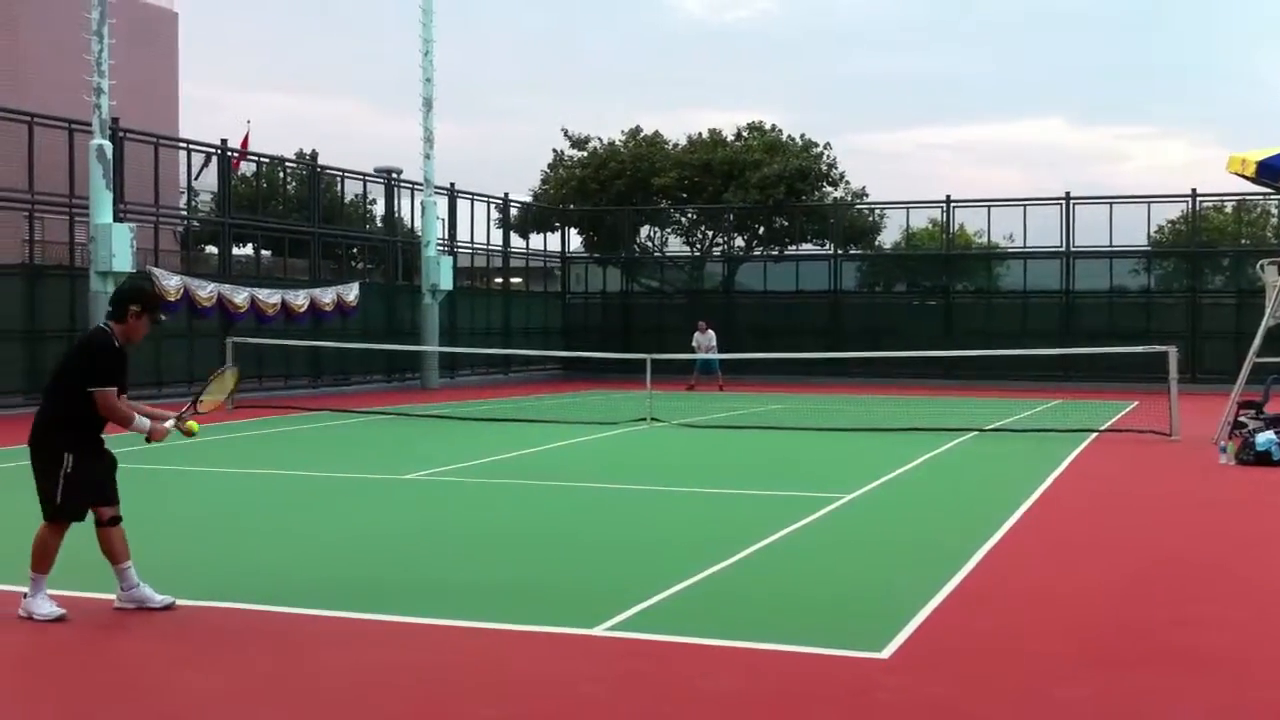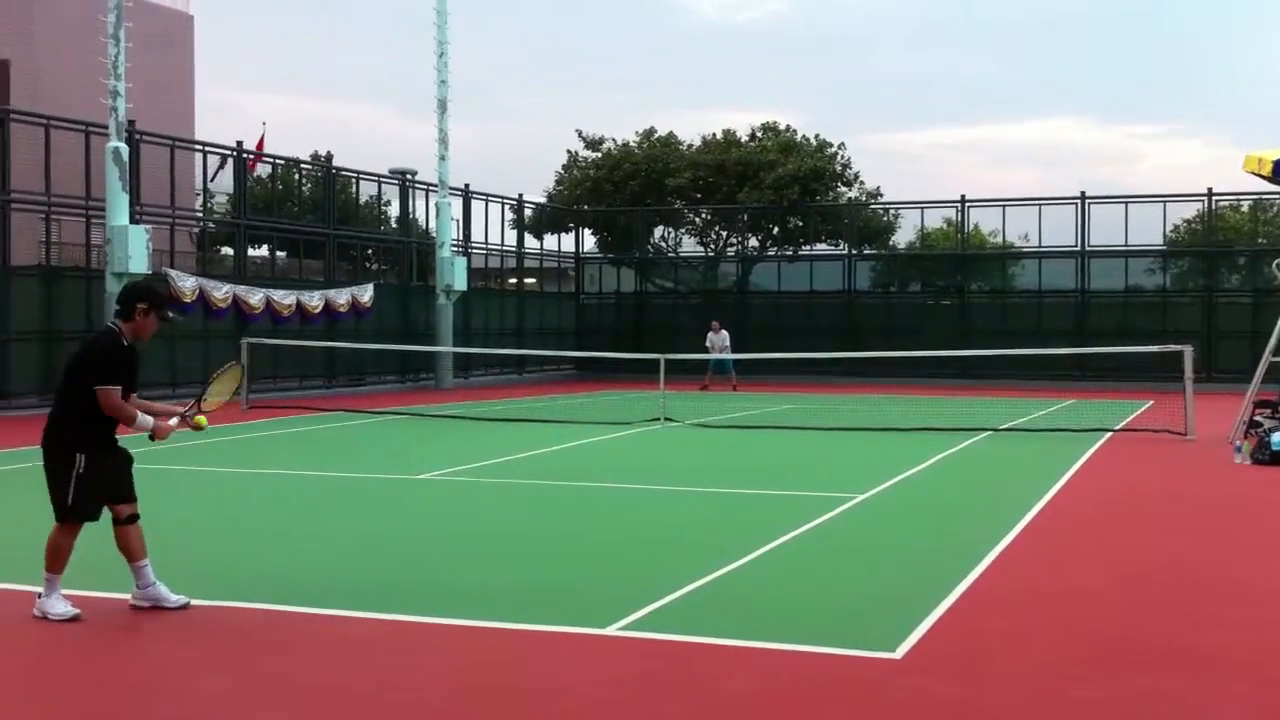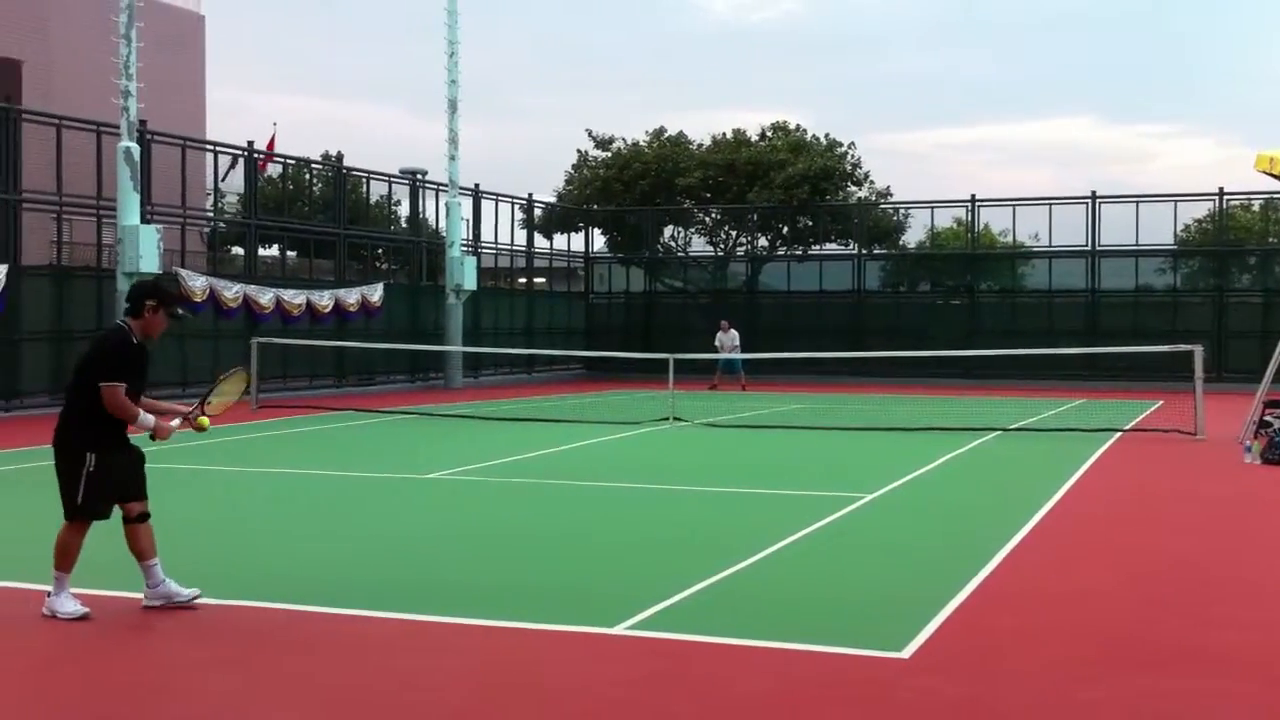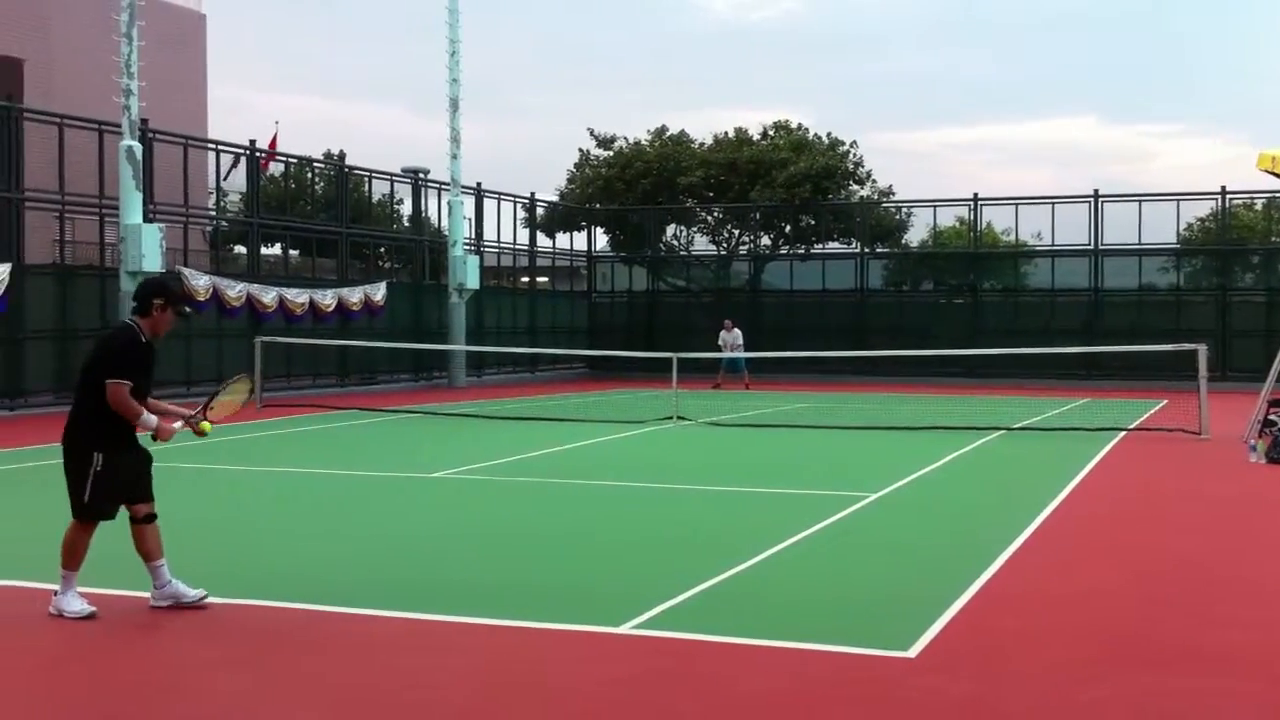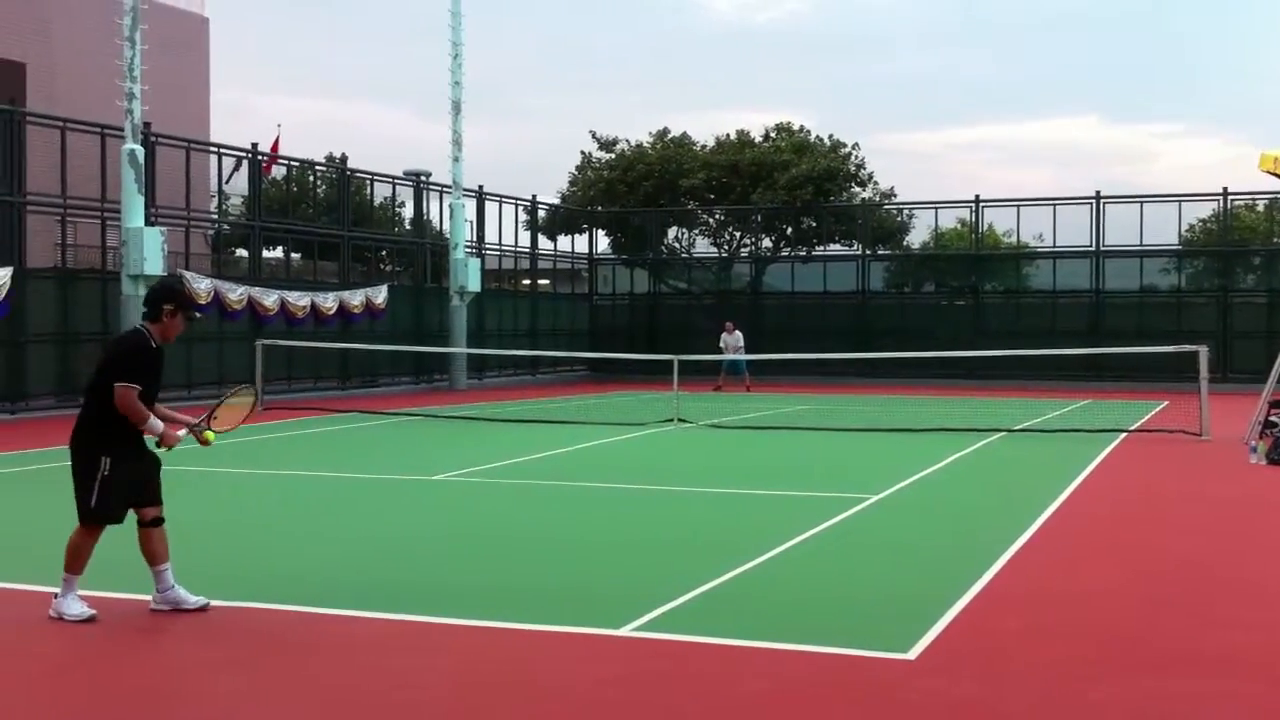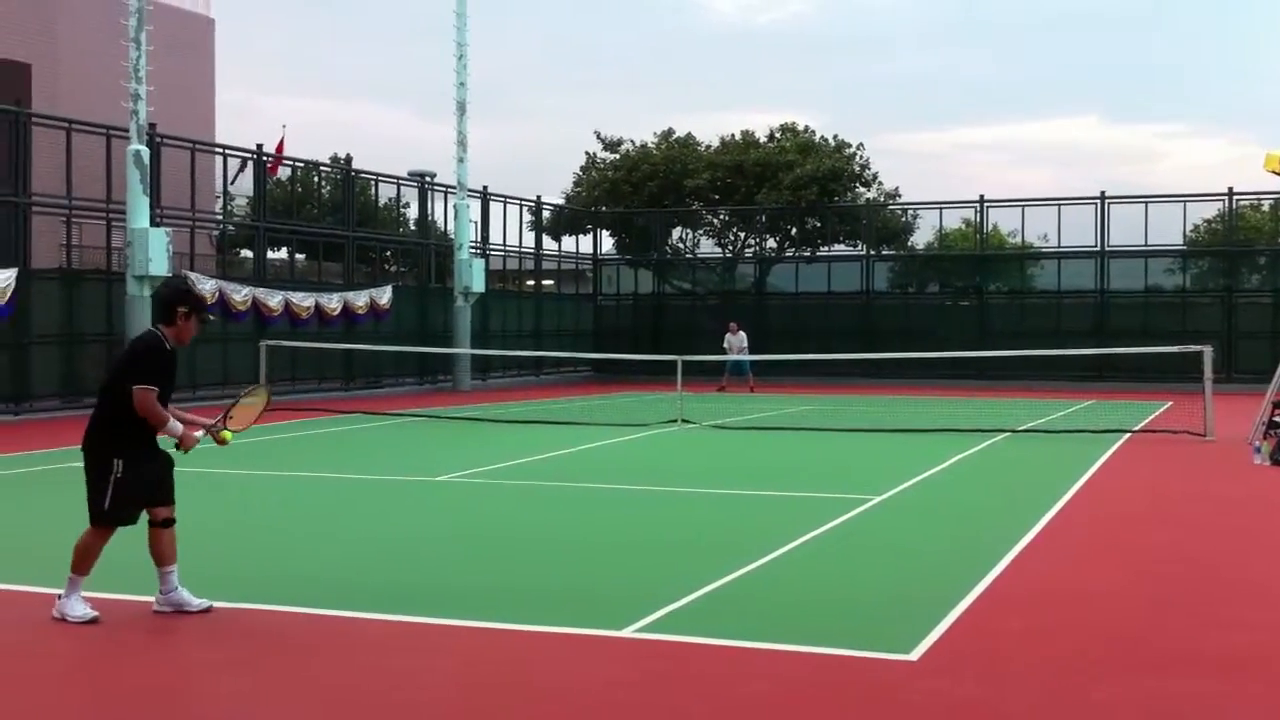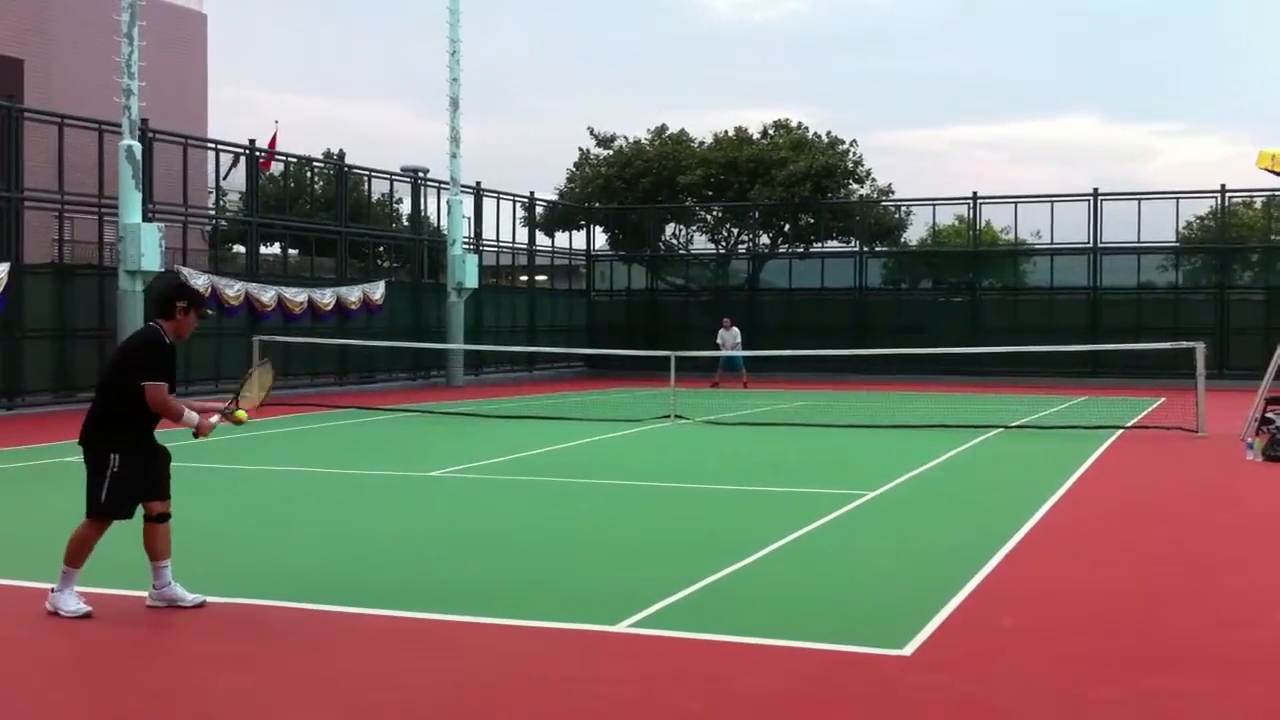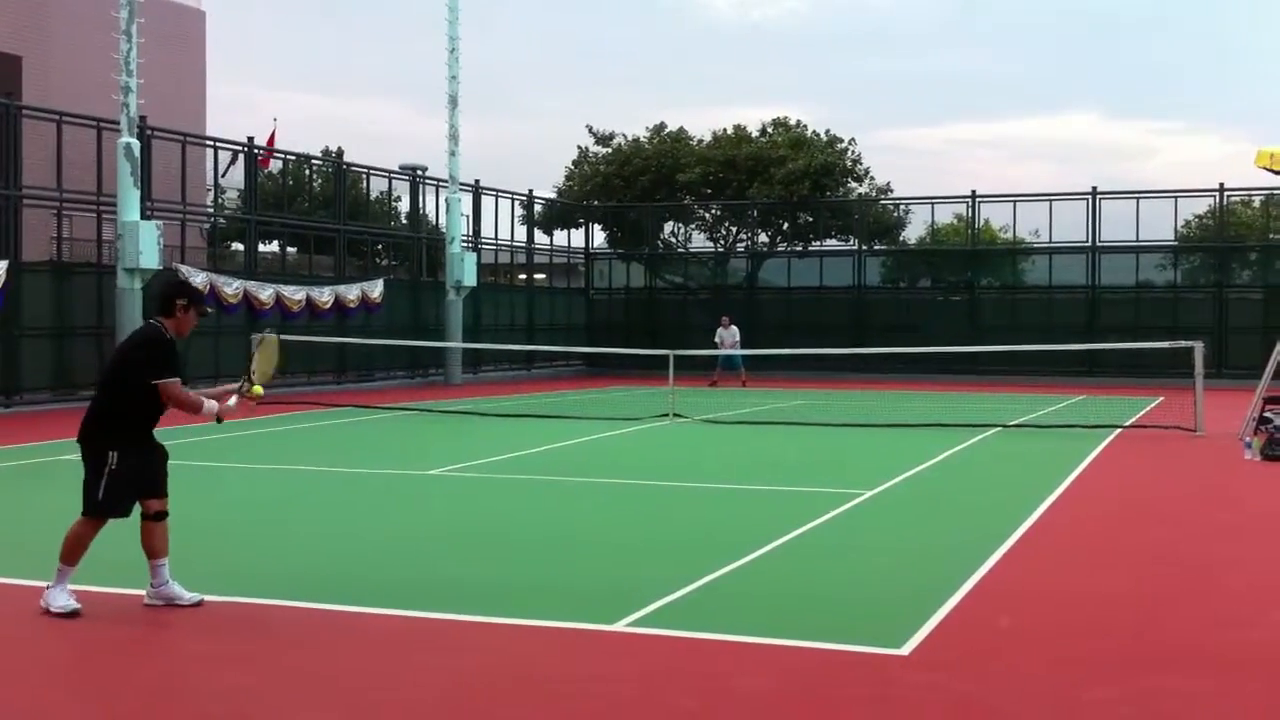
dt=0.1s
person 1, frame 1
left shoulder: (112, 348)
right shoulder: (100, 346)
left elbow: (118, 403)
right elbow: (108, 407)
left wrist: (165, 415)
right wrist: (148, 427)
left hip: (85, 444)
right hip: (58, 443)
left knee: (108, 514)
right knee: (58, 519)
left ankle: (130, 589)
right ankle: (33, 597)
person 1, frame 2
left shoulder: (123, 347)
right shoulder: (107, 345)
left elbow: (126, 401)
right elbow: (110, 405)
left wrist: (173, 411)
right wrist: (151, 425)
left hip: (99, 444)
right hip: (71, 444)
left knee: (126, 511)
right knee: (70, 520)
left ankle: (146, 587)
right ankle: (48, 596)
person 1, frame 3
left shoulder: (134, 346)
right shoulder: (116, 343)
right elbow: (114, 402)
left wrist: (178, 410)
right wrist: (153, 425)
left hip: (112, 442)
right hip: (83, 443)
left knee: (137, 510)
right knee: (80, 518)
left ankle: (157, 586)
right ankle: (57, 596)
person 1, frame 4
left shoulder: (141, 344)
right shoulder: (124, 341)
right elbow: (118, 399)
left wrist: (181, 413)
right wrist: (155, 425)
left hip: (121, 442)
right hip: (92, 443)
left knee: (144, 511)
right knee: (87, 518)
left ankle: (164, 587)
right ankle: (64, 594)
person 1, frame 5
left shoulder: (149, 348)
right shoulder: (134, 346)
right elbow: (125, 403)
left wrist: (186, 420)
right wrist: (161, 431)
left hip: (127, 446)
right hip: (99, 446)
left knee: (152, 514)
right knee: (93, 522)
left ankle: (165, 591)
right ankle: (65, 597)
person 1, frame 6
left shoulder: (162, 350)
right shoulder: (150, 348)
right elbow: (144, 405)
left wrist: (200, 422)
right wrist: (180, 432)
left hip: (141, 447)
right hip: (112, 448)
left knee: (164, 515)
right knee: (104, 524)
left ankle: (169, 593)
right ankle: (69, 598)
person 1, frame 7
left shoulder: (159, 343)
right shoulder: (151, 344)
left elbow: (164, 399)
right elbow: (158, 402)
left wrist: (209, 409)
right wrist: (196, 420)
left hip: (137, 440)
right hip: (109, 441)
left knee: (159, 508)
right knee: (100, 517)
left ankle: (163, 587)
right ankle: (62, 591)
person 1, frame 8
left shoulder: (159, 341)
right shoulder: (154, 341)
left elbow: (173, 395)
right elbow: (176, 398)
left wrist: (221, 392)
right wrist: (215, 408)
left hip: (136, 438)
right hip: (108, 439)
left knee: (156, 507)
right knee: (96, 515)
left ankle: (160, 585)
right ankle: (56, 588)
